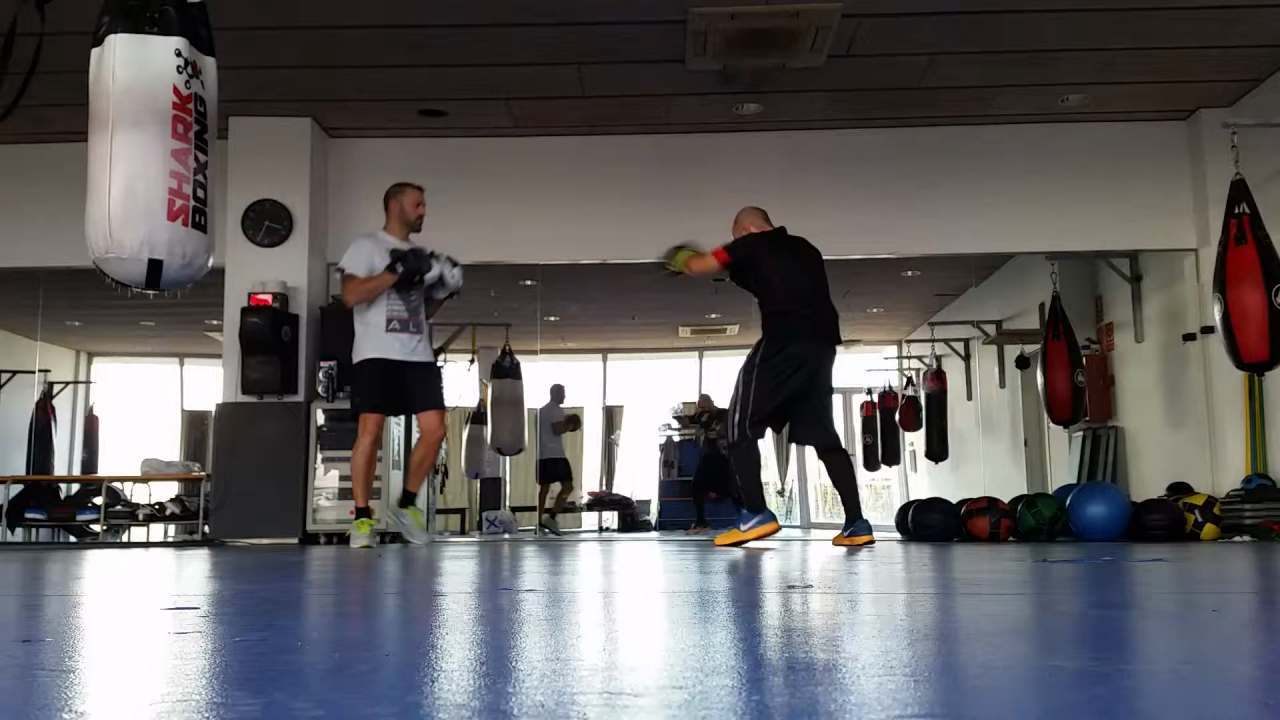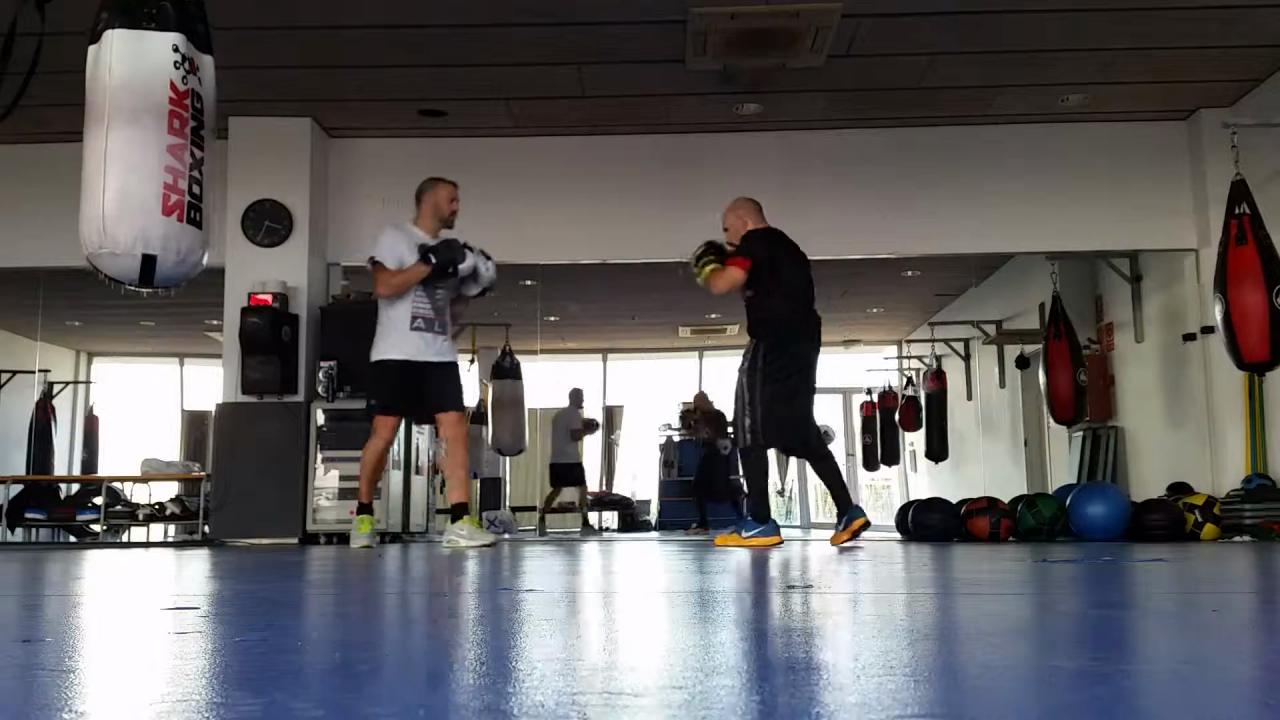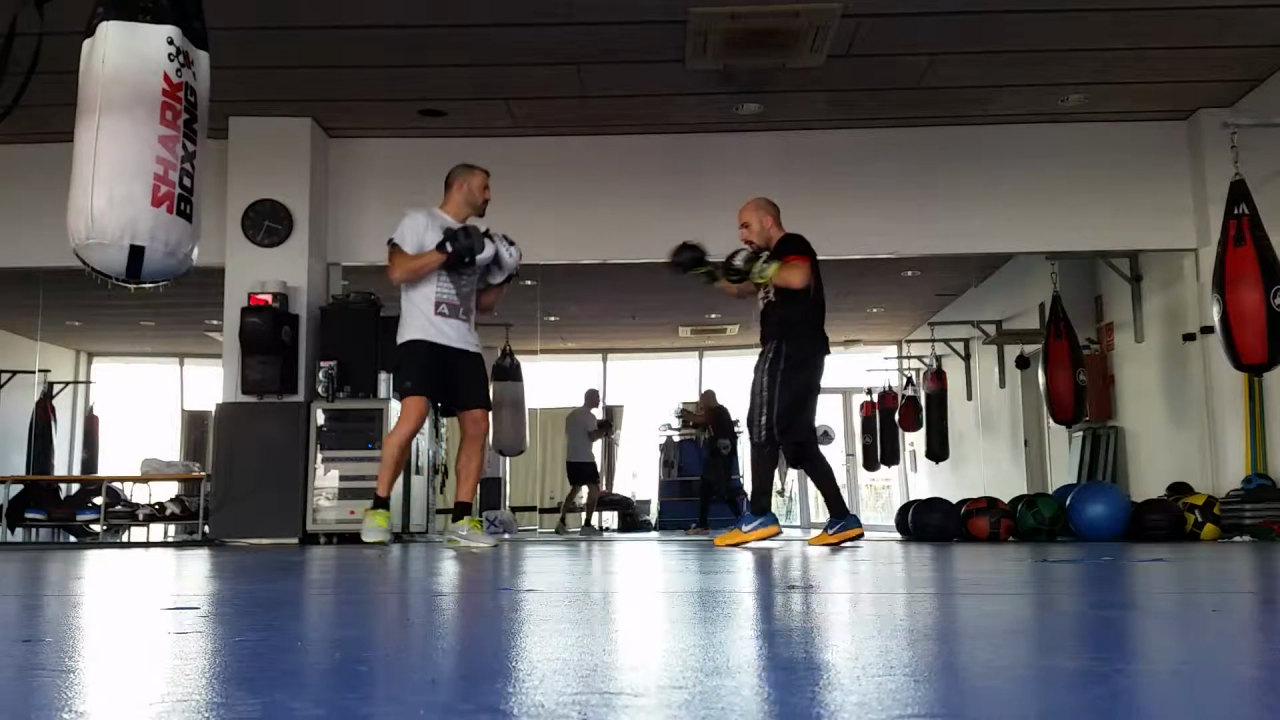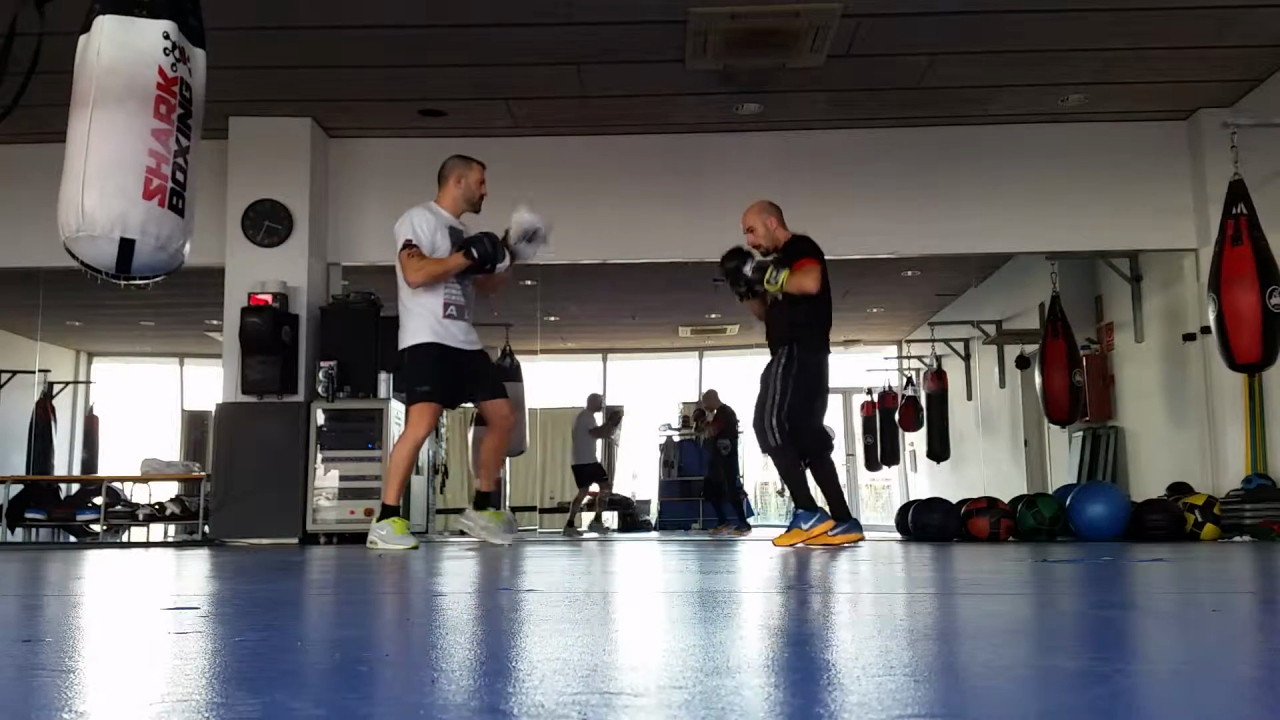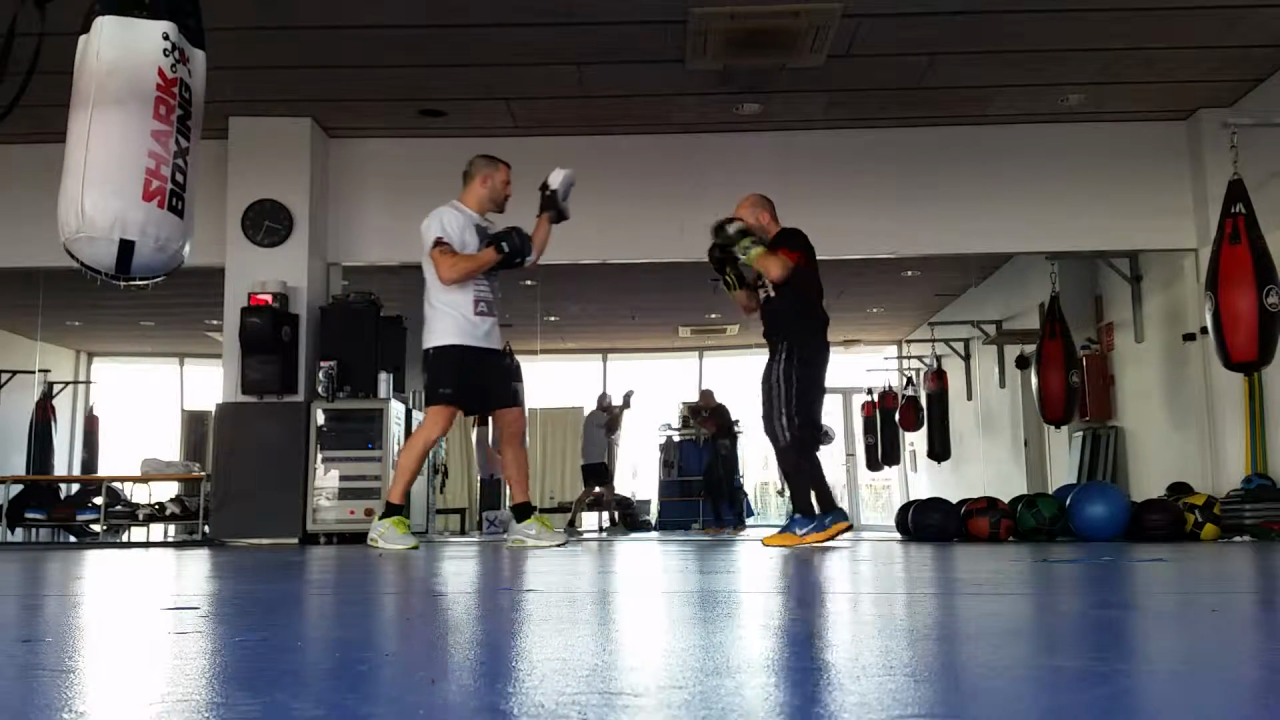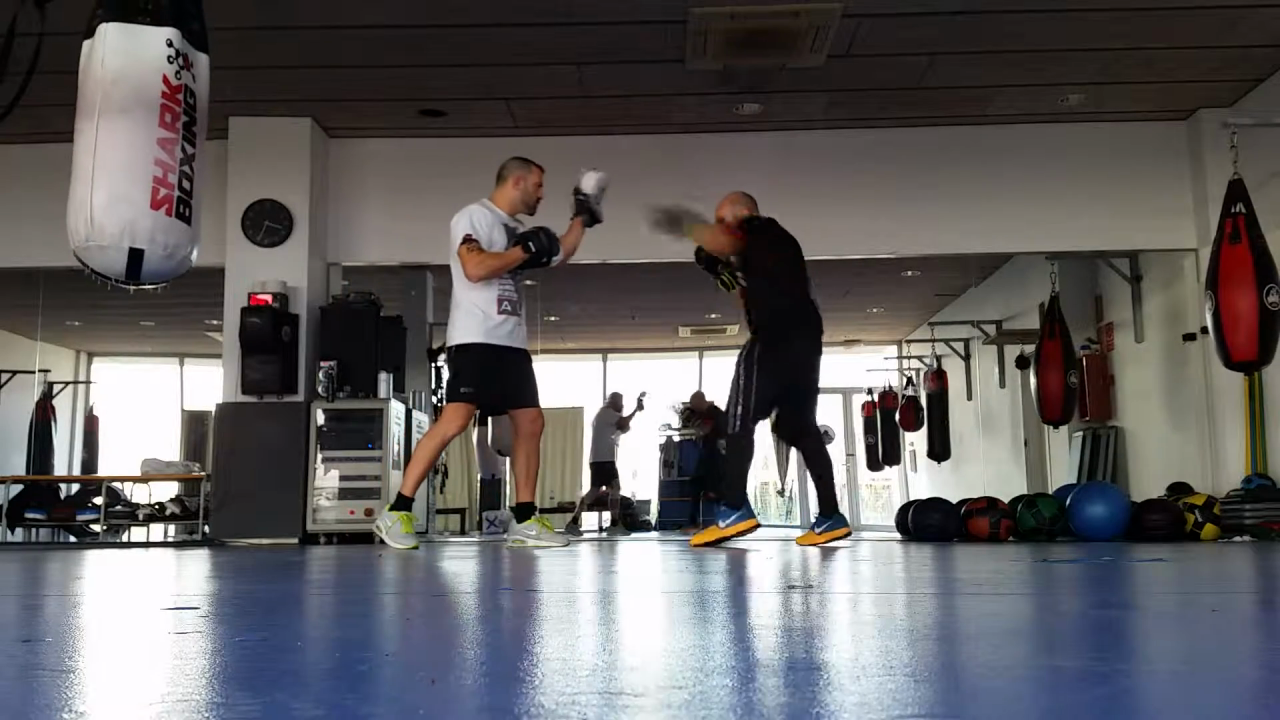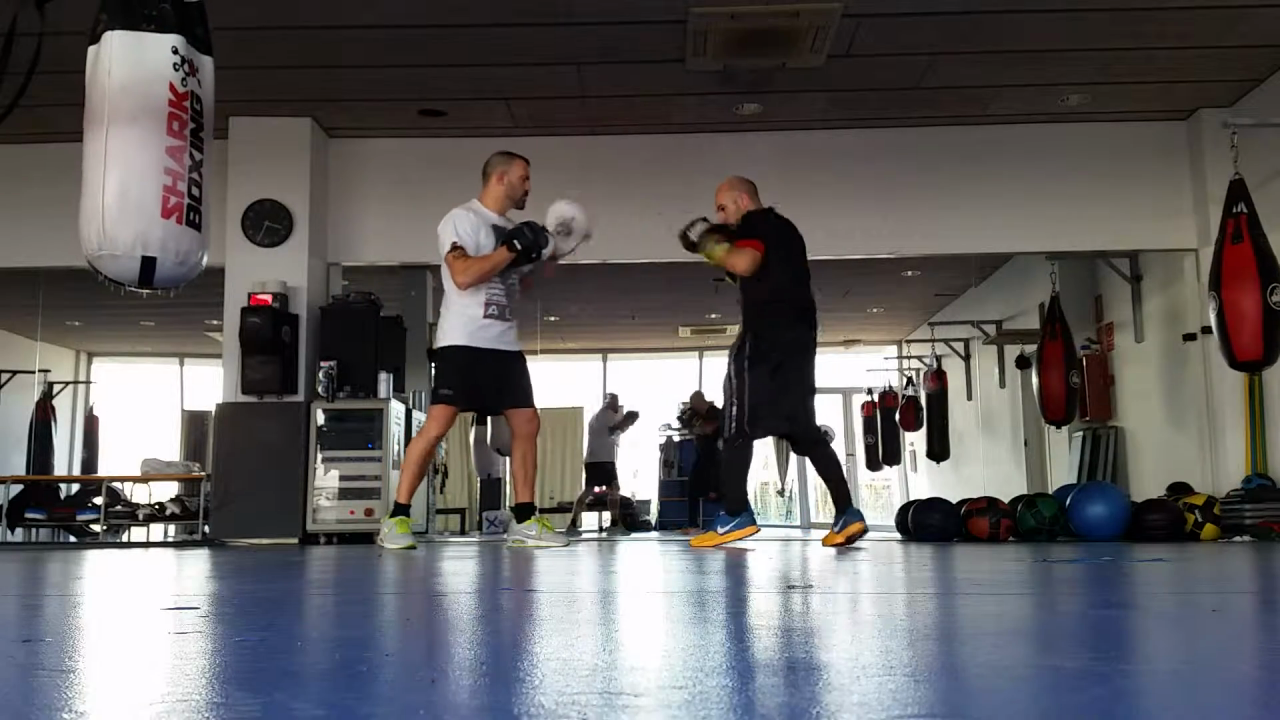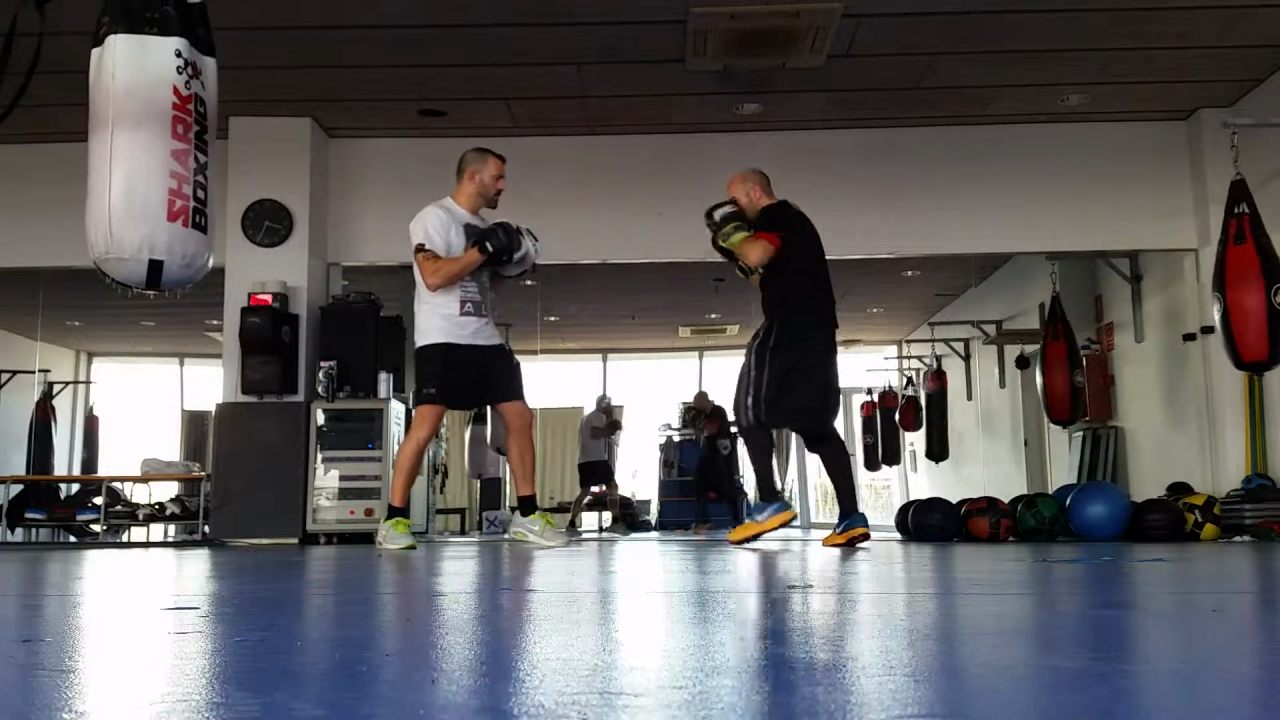
dt=0.3s
person 1, frame 1
left shoulder: (418, 254)
right shoulder: (366, 247)
right elbow: (351, 296)
left wrist: (439, 294)
right wrist: (395, 272)
left hip: (419, 358)
right hip: (375, 356)
left knee: (435, 428)
right knee: (370, 432)
left ankle: (406, 505)
right ankle: (362, 518)
person 1, frame 2
left shoulder: (446, 250)
right shoulder: (394, 239)
right elbow: (383, 287)
right wrist: (431, 262)
left hip: (440, 358)
right hip: (396, 356)
left knee: (456, 431)
right knee: (383, 433)
left ankle: (460, 522)
right ankle: (364, 514)
person 1, frame 3
left shoulder: (474, 239)
right shoulder: (419, 221)
left elbow: (483, 303)
right elbow: (397, 272)
left wrist: (500, 276)
right wrist: (446, 251)
left hip: (465, 345)
right hip: (422, 339)
left knee: (476, 427)
right knee: (412, 417)
left ankle: (461, 521)
right ankle: (378, 510)
person 1, frame 4
left shoulder: (462, 232)
right shoulder: (419, 219)
left elbow: (483, 285)
right elbow: (415, 274)
left wrist: (505, 257)
right wrist: (468, 254)
left hip: (466, 343)
right hip: (426, 340)
left knee: (502, 416)
right knee: (422, 423)
left ankle: (482, 509)
right ankle: (386, 520)
person 1, frame 5
left shoulder: (486, 228)
right shoulder: (445, 218)
left elbow: (527, 257)
right elbow: (448, 271)
left wrist: (548, 214)
right wrist: (499, 250)
left hip: (488, 344)
right hip: (452, 342)
left knee: (513, 425)
right knee: (436, 425)
left ankle: (523, 521)
right ankle: (389, 519)
person 1, frame 6
left shoulder: (514, 228)
right shoulder: (474, 216)
left elbow: (558, 255)
right elbow: (476, 268)
left wrist: (582, 217)
right wrist: (525, 249)
left hip: (511, 343)
right hip: (475, 340)
left knee: (531, 424)
right knee: (454, 421)
left ankle: (525, 520)
right ankle: (396, 511)
person 1, frame 7
left shoulder: (510, 228)
right shoulder: (463, 218)
right elbow: (463, 276)
left wrist: (551, 250)
right wrist: (511, 249)
left hip: (504, 345)
right hip: (463, 342)
left knee: (527, 425)
right knee: (438, 424)
left ankle: (524, 521)
right ankle: (396, 518)
person 1, frame 8
left shoulder: (483, 226)
right shoulder: (434, 217)
right elbow: (433, 277)
left wrist: (511, 263)
right wrist: (484, 250)
left hip: (485, 340)
right hip: (441, 340)
left knee: (520, 418)
right knee: (426, 425)
left ankle: (527, 515)
right ankle: (394, 520)
person 2, frame 1
left shoulder: (756, 244)
right shoulder: (807, 250)
left elbow: (701, 264)
left wrist: (679, 256)
left hip: (782, 343)
right hip: (821, 346)
left knee: (740, 426)
right knee: (823, 434)
left ankle: (756, 515)
right ankle: (856, 523)
person 2, frame 2
left shoulder: (756, 242)
right shoulder: (788, 249)
left elbow: (721, 285)
left wrist: (705, 262)
right wrist: (738, 270)
left hip: (773, 346)
right hip: (803, 346)
left knee: (750, 430)
right knee: (802, 433)
left ankle: (761, 523)
right ankle: (848, 511)
person 2, frame 3
left shoulder: (791, 245)
right shoulder: (771, 257)
left elbow: (798, 278)
right elbow: (739, 289)
left wrist: (758, 266)
left hip: (788, 349)
right hip: (802, 352)
left knee: (763, 424)
right knee: (798, 439)
left ankle: (759, 516)
right ankle: (842, 520)
person 2, frame 4
left shoulder: (799, 247)
right shoulder: (778, 260)
left elbow: (811, 283)
right elbow: (764, 311)
left wrist: (765, 274)
right wrist: (745, 286)
left hip: (797, 352)
right hip: (799, 355)
left knee: (772, 424)
right knee: (807, 439)
left ankle: (809, 513)
right ankle: (843, 521)
person 2, frame 5
left shoulder: (792, 239)
right shoulder: (766, 253)
left elbow: (775, 271)
right elbow: (748, 303)
left wrist: (744, 243)
right wrist: (730, 268)
left hip: (799, 346)
right hip: (788, 348)
left knee: (786, 426)
right knee: (799, 433)
left ankle: (804, 518)
right ankle: (830, 513)
person 2, frame 6
left shoulder: (757, 229)
right shoulder: (779, 239)
left elbow: (717, 241)
left wrist: (681, 222)
right wrist: (723, 271)
left hip: (775, 339)
right hip: (802, 341)
left knee: (739, 422)
right knee: (801, 429)
left ankle: (735, 510)
right ankle: (830, 517)
person 2, frame 7
left shoulder: (757, 221)
right shoulder: (785, 229)
left elbow: (744, 264)
left wrist: (709, 242)
right wrist: (722, 253)
left hip: (765, 334)
right hip: (798, 335)
left knee: (737, 420)
right knee: (801, 425)
left ankle: (735, 515)
right ankle: (847, 514)
person 2, frame 8
left shoulder: (775, 213)
right shoulder: (793, 220)
left elbow: (759, 255)
left wrist: (731, 231)
right wrist: (737, 254)
left hip: (787, 326)
right hip: (817, 330)
left knee: (751, 410)
right knee: (819, 423)
left ankle: (769, 501)
right ankle: (851, 517)
